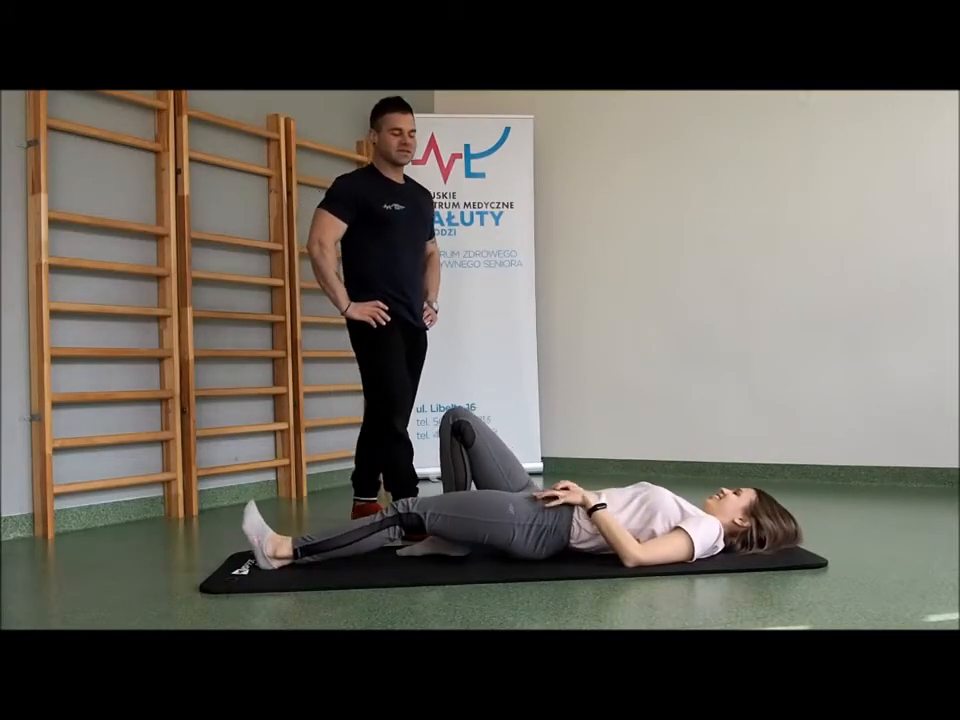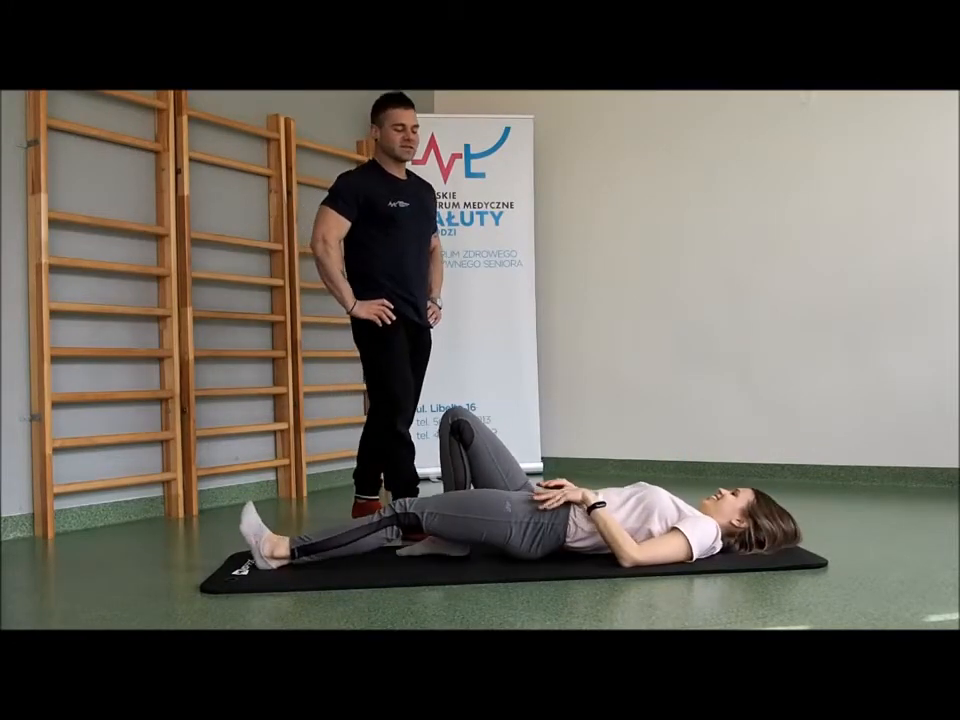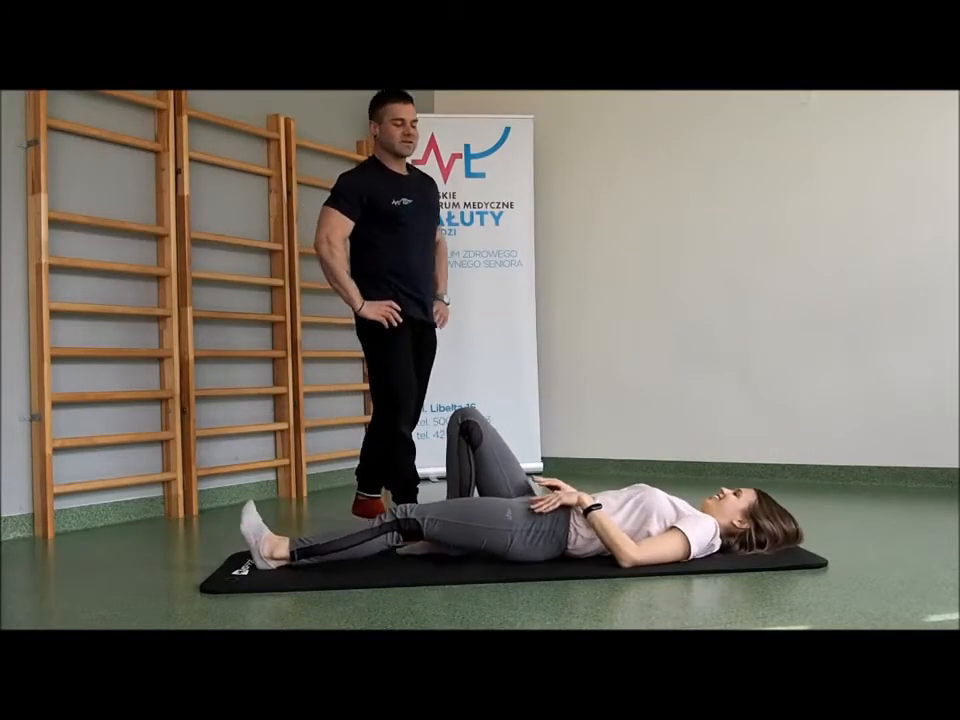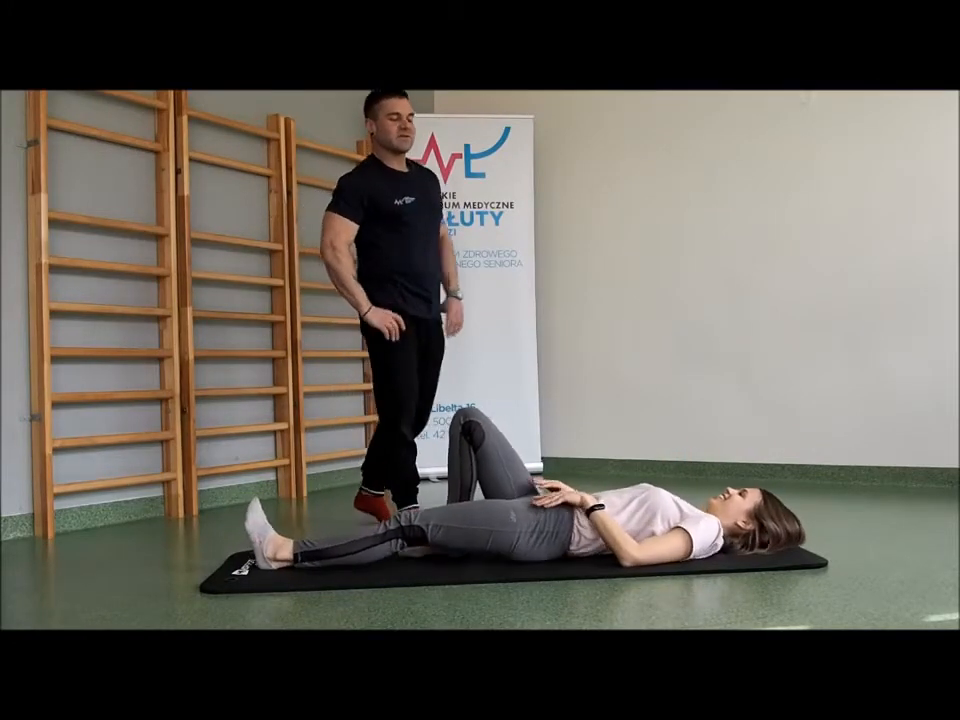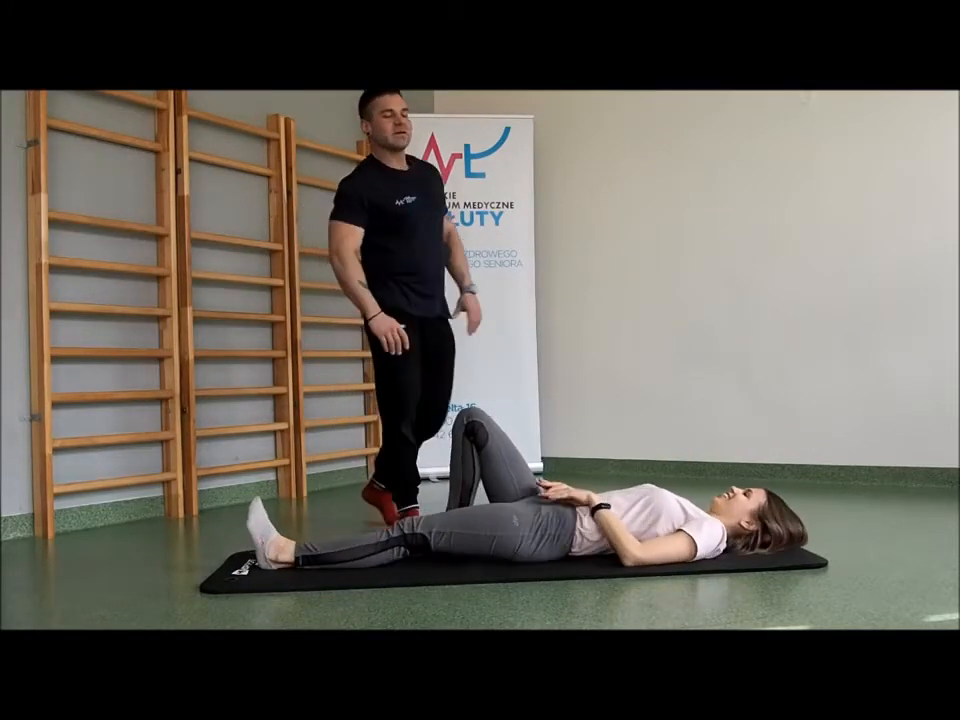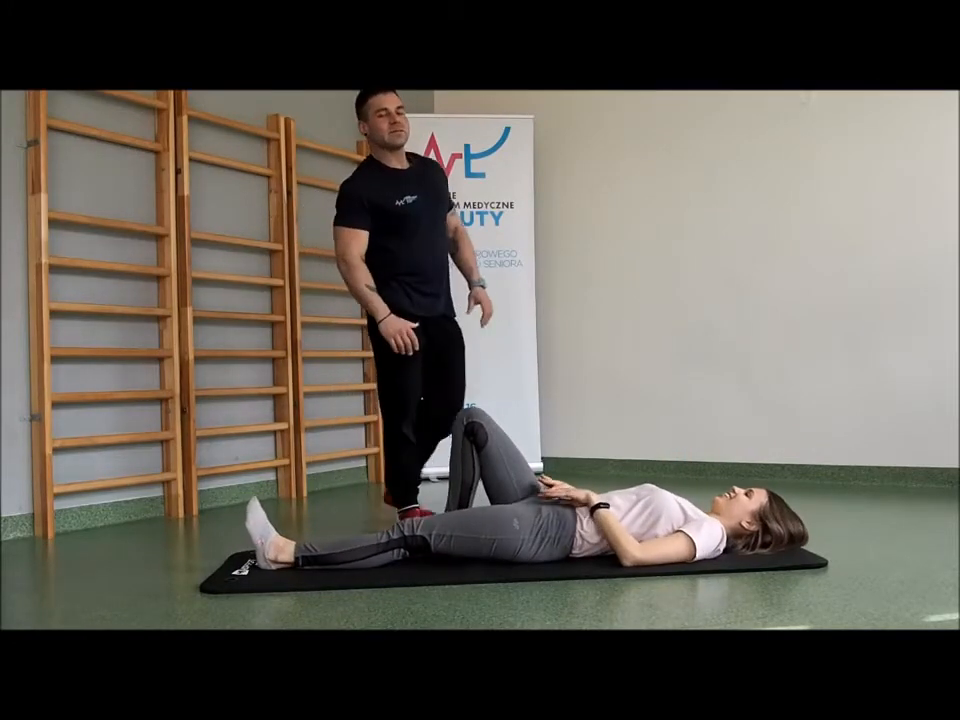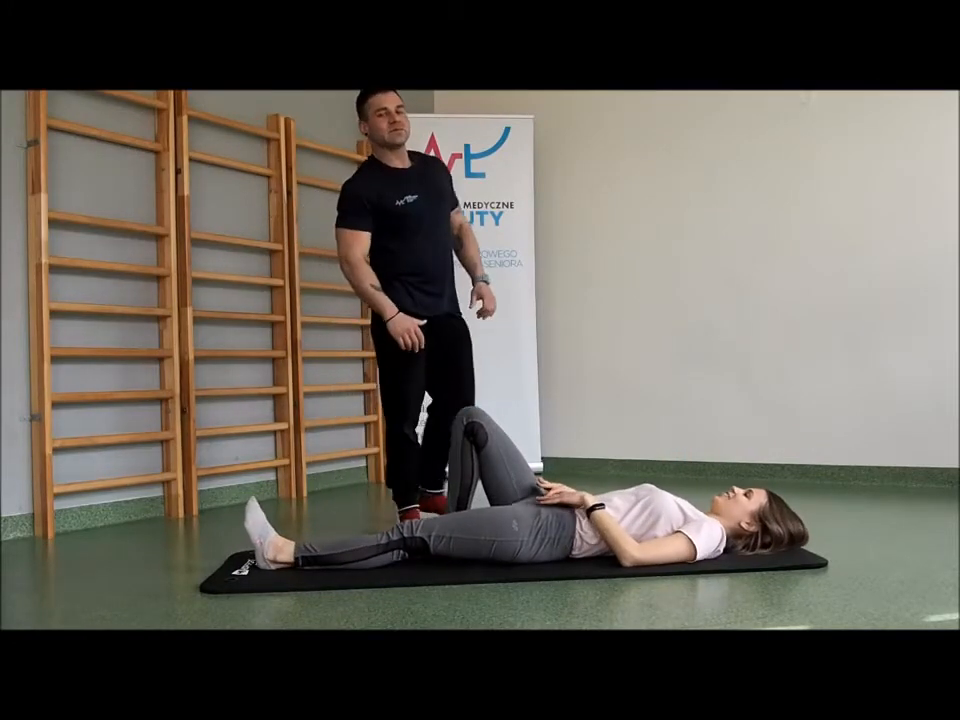
dt=0.1s
person 1, frame 1
left shoulder: (707, 534)
right shoulder: (690, 516)
left elbow: (637, 556)
left wrist: (589, 502)
right wrist: (582, 492)
left hip: (542, 526)
right hip: (540, 503)
left knee: (406, 512)
right knee: (457, 422)
left ankle: (286, 550)
right ankle: (450, 538)
person 1, frame 2
left shoulder: (704, 534)
right shoulder: (689, 518)
left elbow: (634, 556)
left wrist: (588, 499)
right wrist: (577, 490)
left hip: (539, 526)
right hip: (538, 503)
left knee: (403, 512)
right knee: (457, 421)
left ankle: (284, 551)
right ankle: (449, 537)
person 1, frame 3
left shoulder: (703, 534)
right shoulder: (686, 514)
left elbow: (631, 556)
left wrist: (582, 502)
right wrist: (571, 490)
left hip: (541, 532)
right hip: (542, 508)
left knee: (404, 518)
right knee: (466, 421)
left ankle: (282, 550)
right ankle: (449, 537)
person 1, frame 4
left shoulder: (706, 532)
right shoulder: (691, 515)
left elbow: (633, 555)
left wrist: (585, 502)
right wrist: (571, 491)
left hip: (545, 532)
right hip: (545, 509)
left knee: (408, 523)
right knee: (468, 421)
left ankle: (286, 552)
right ankle: (451, 537)
person 1, frame 5
left shoulder: (710, 536)
right shoulder: (692, 515)
left elbow: (635, 554)
left wrist: (591, 500)
right wrist: (576, 491)
left hip: (547, 533)
right hip: (548, 508)
left knee: (409, 532)
right knee: (471, 421)
left ankle: (288, 553)
right ankle: (453, 536)
person 1, frame 6
left shoulder: (710, 536)
right shoulder: (693, 516)
left elbow: (633, 554)
left wrist: (590, 500)
right wrist: (575, 491)
left hip: (548, 535)
right hip: (549, 510)
left knee: (409, 534)
right knee: (471, 421)
left ankle: (288, 554)
right ankle: (451, 536)
person 1, frame 7
left shoulder: (709, 537)
right shoulder: (693, 517)
left elbow: (632, 555)
left wrist: (588, 501)
right wrist: (571, 493)
left hip: (547, 535)
right hip: (547, 509)
left knee: (410, 537)
right knee: (471, 421)
left ankle: (287, 554)
right ankle: (451, 530)
person 2, frame 1
left shoulder: (421, 196)
right shoulder: (353, 187)
right elbow: (319, 245)
left wrist: (431, 302)
right wrist: (346, 304)
left hip: (413, 322)
right hip: (375, 319)
left knee: (384, 413)
right knee: (392, 412)
left ankle: (365, 500)
person 2, frame 2
left shoulder: (423, 190)
right shoulder: (356, 184)
right elbow: (323, 243)
left wrist: (435, 298)
right wrist: (352, 303)
left hip: (417, 320)
right hip: (380, 318)
left knee: (388, 413)
right knee: (395, 412)
left ankle: (366, 498)
person 2, frame 3
left shoulder: (426, 184)
right shoulder: (358, 182)
right elbow: (328, 243)
left wrist: (440, 295)
right wrist: (360, 303)
left hip: (422, 317)
right hip: (384, 315)
left knee: (404, 413)
right knee: (397, 411)
left ankle: (368, 495)
right ankle: (407, 508)
person 2, frame 4
left shoulder: (427, 179)
right shoulder: (359, 183)
right elbow: (333, 249)
left wrist: (453, 293)
right wrist: (366, 309)
left hip: (429, 316)
right hip: (391, 317)
left knee: (416, 413)
right knee: (400, 412)
left ankle: (371, 490)
right ankle: (409, 510)
person 2, frame 5
left shoulder: (429, 175)
right shoulder: (359, 185)
left elbow: (448, 235)
right elbow: (342, 254)
left wrist: (467, 288)
right wrist: (374, 314)
left hip: (435, 314)
right hip: (394, 318)
left knee: (433, 410)
right knee: (402, 414)
left ankle: (383, 484)
right ankle: (407, 508)
person 2, frame 6
left shoulder: (431, 171)
right shoulder: (360, 187)
left elbow: (454, 229)
right elbow: (349, 259)
left wrist: (476, 282)
right wrist: (383, 316)
left hip: (441, 313)
right hip: (401, 319)
left knee: (447, 407)
right knee: (403, 415)
left ankle: (400, 485)
right ankle: (409, 507)
person 2, frame 7
left shoulder: (434, 169)
right shoulder: (362, 187)
left elbow: (459, 227)
right elbow: (352, 259)
left wrist: (480, 278)
right wrist: (390, 314)
left hip: (447, 312)
right hip: (403, 318)
left knee: (457, 406)
right knee: (403, 417)
left ankle: (432, 488)
right ankle: (408, 508)
